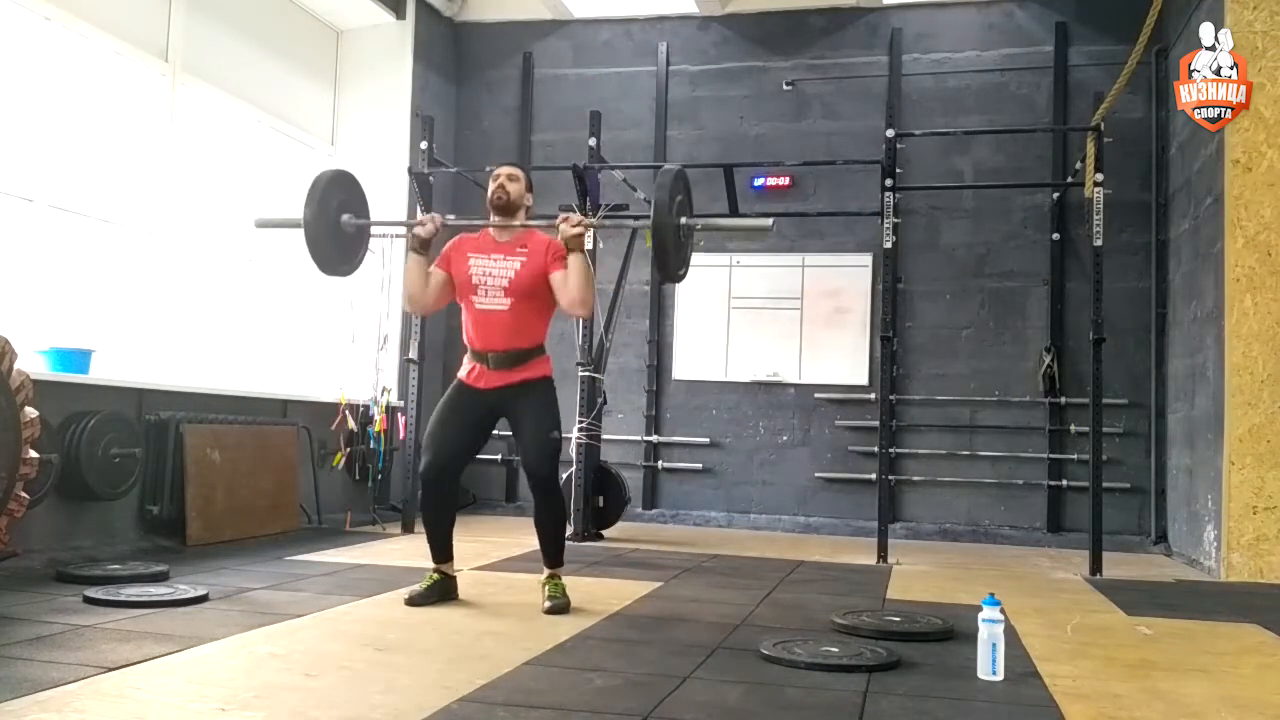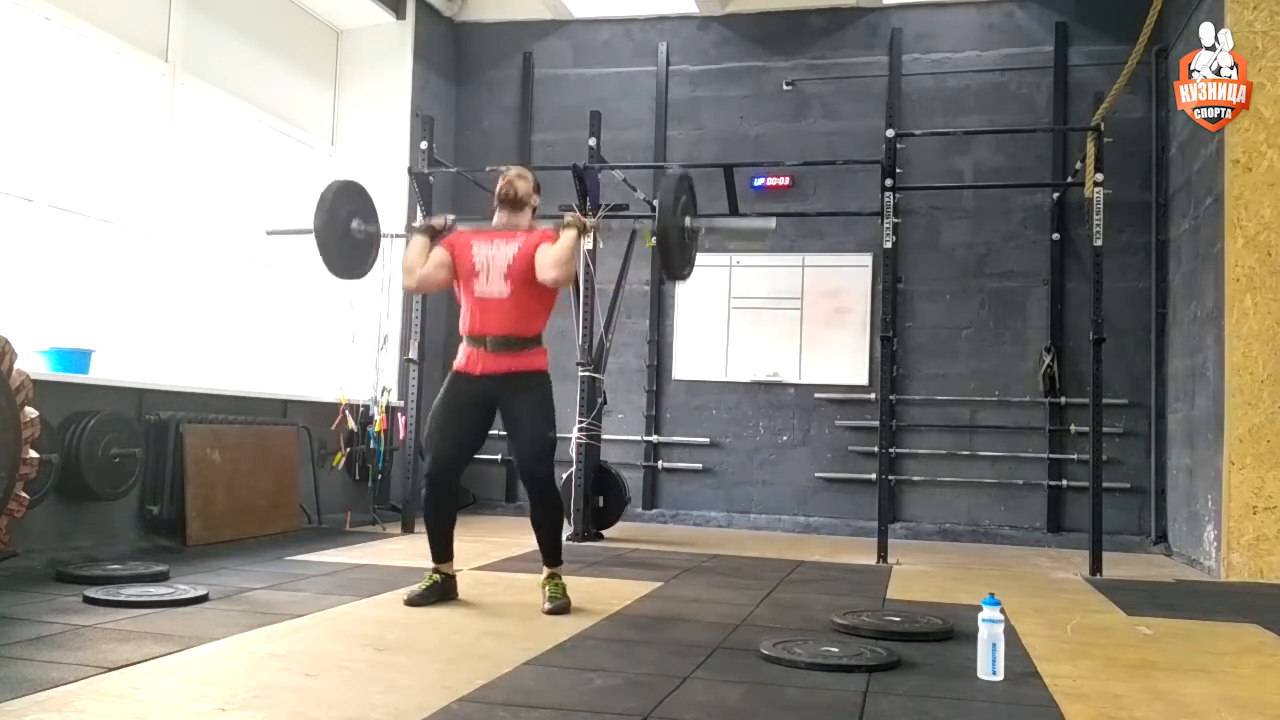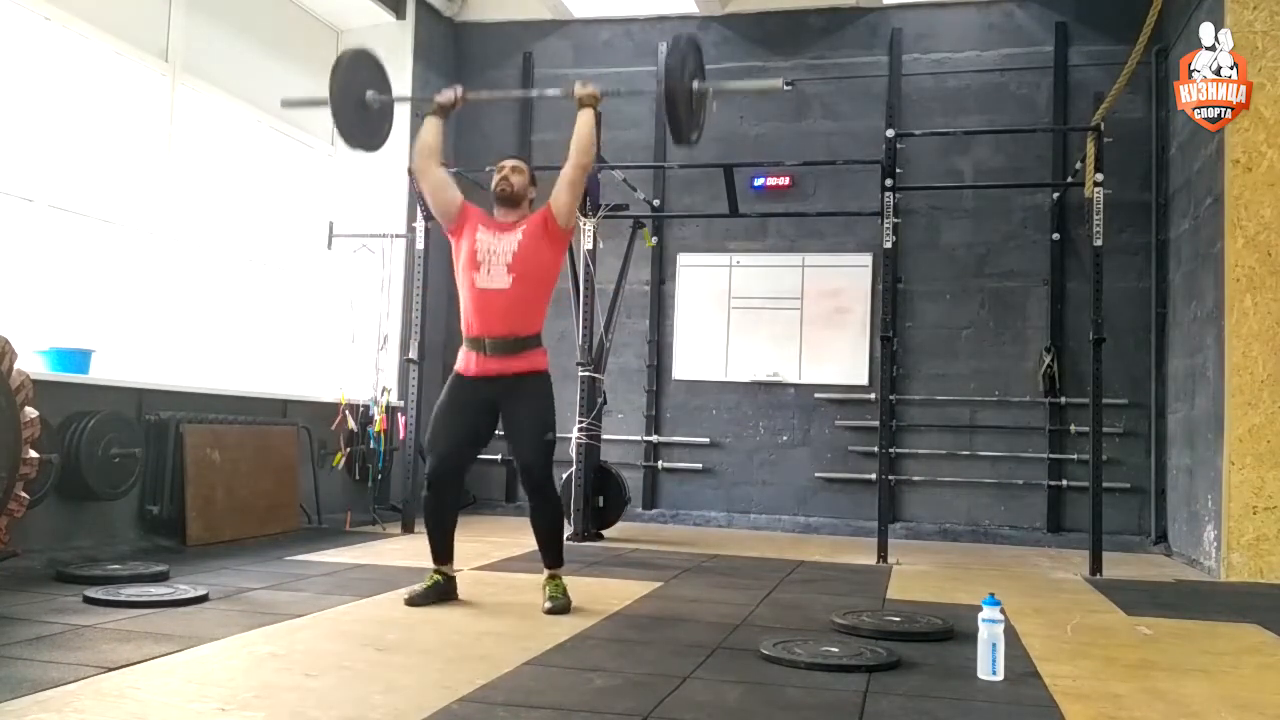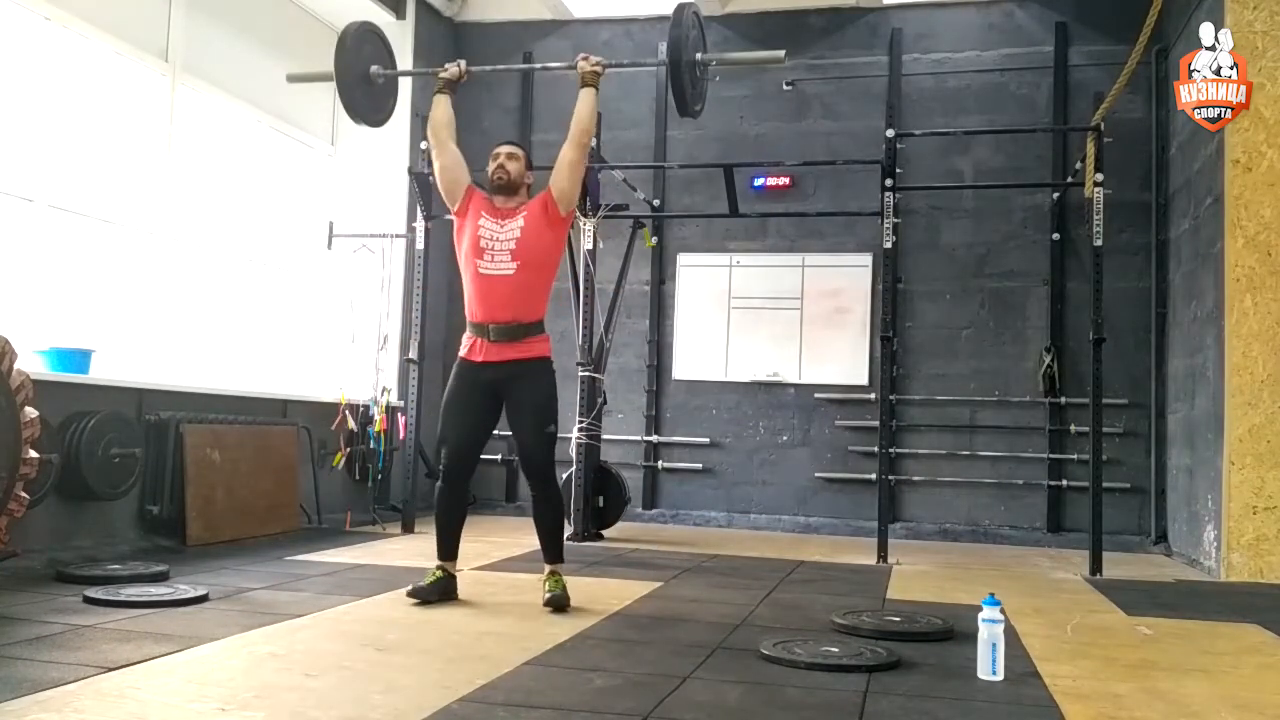
dt=0.3s
person 1, frame 1
left shoulder: (546, 248)
right shoulder: (460, 248)
left elbow: (580, 306)
right elbow: (419, 303)
left wrist: (574, 248)
right wrist: (420, 246)
left hip: (528, 382)
right hip: (473, 381)
left knee: (542, 474)
right knee: (434, 471)
left ankle: (553, 577)
right ankle: (442, 574)
person 1, frame 2
left shoulder: (542, 242)
right shoulder: (461, 244)
left elbow: (555, 275)
right elbow: (415, 278)
left wrist: (572, 233)
right wrist: (425, 234)
left hip: (525, 375)
right hip: (468, 371)
left knee: (536, 472)
right knee: (439, 470)
left ankle: (552, 577)
right ankle: (442, 574)
person 1, frame 3
left shoulder: (546, 229)
right shoulder: (467, 225)
left elbow: (577, 166)
right elbow: (425, 167)
left wrist: (586, 110)
right wrist: (439, 113)
left hip: (524, 375)
right hip: (470, 374)
left knee: (536, 479)
right knee: (439, 473)
left ankle: (555, 578)
right ankle: (442, 575)
person 1, frame 4
left shoulder: (548, 213)
right shoulder: (468, 210)
left elbow: (579, 145)
right elbow: (443, 147)
left wrist: (588, 85)
right wrist: (447, 89)
left hip: (528, 364)
right hip: (473, 362)
left knee: (538, 469)
right knee: (453, 467)
left ankle: (554, 574)
right ankle: (445, 572)
